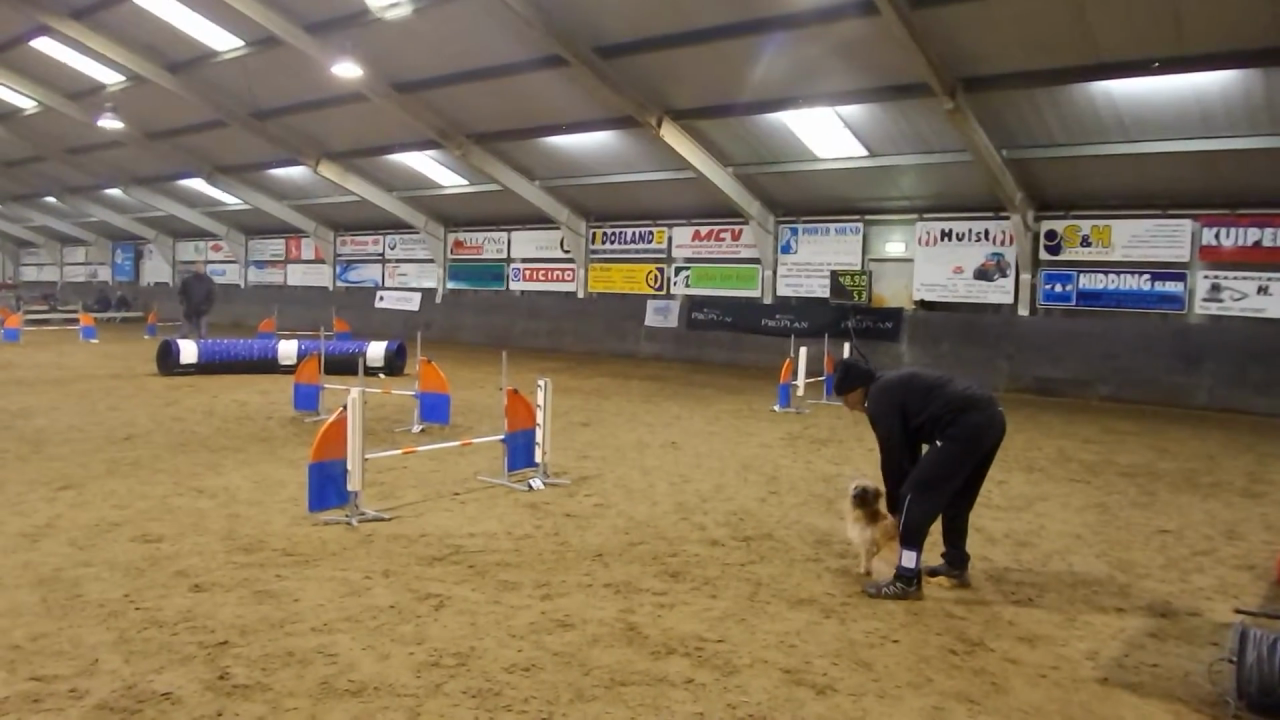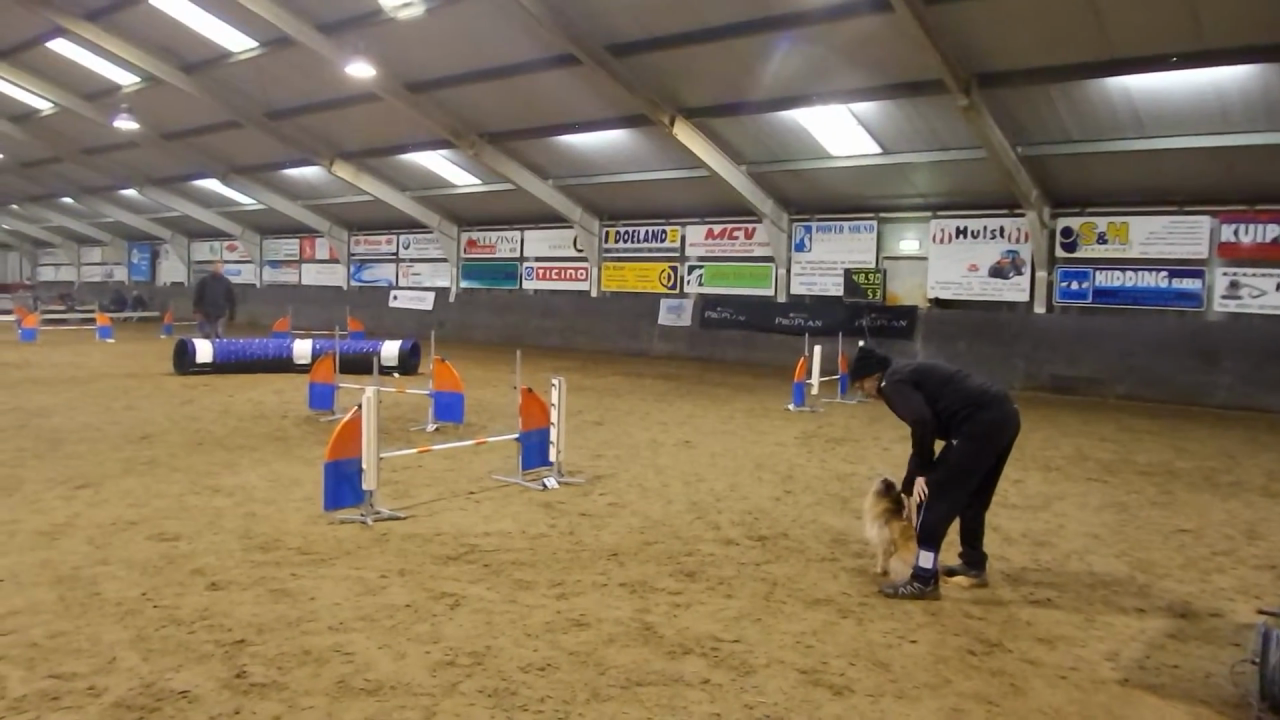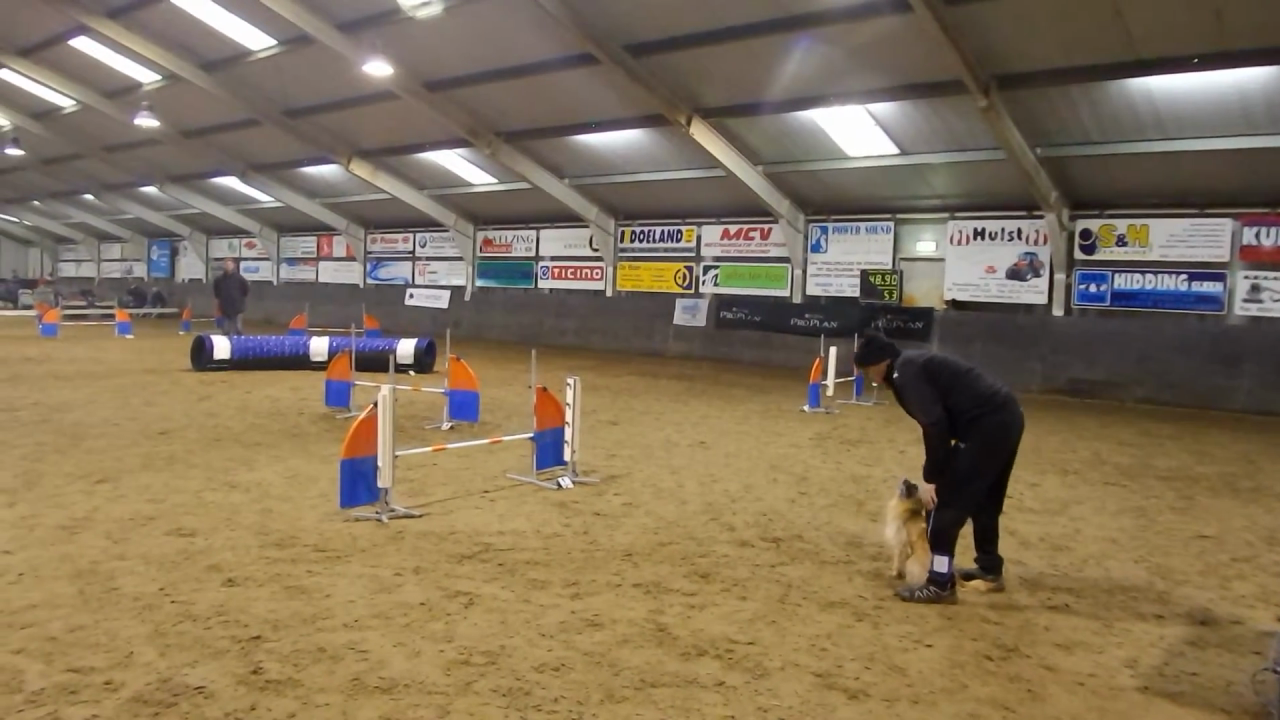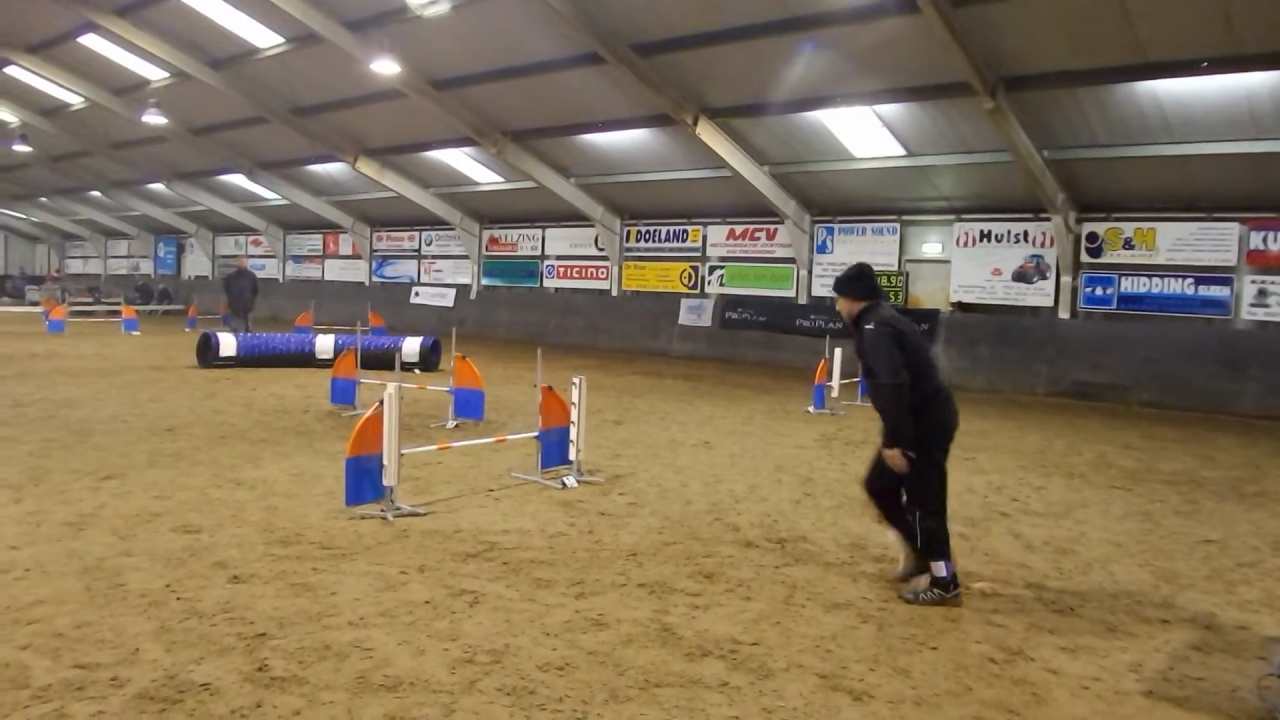
dt=0.5s
person 1, frame 1
left shoulder: (879, 398)
right shoulder: (894, 386)
left elbow: (892, 455)
right elbow: (909, 448)
left wrist: (894, 506)
right wrist: (899, 501)
left hip: (966, 426)
right hip: (991, 418)
left knee: (916, 497)
right knee: (956, 498)
left ankle: (906, 581)
right ankle: (956, 566)
person 1, frame 2
left shoulder: (893, 382)
right shoulder: (908, 375)
left elbow: (922, 422)
right elbow: (925, 426)
left wrist: (921, 471)
right wrist: (907, 487)
left hip: (981, 423)
right hip: (1005, 415)
left knee: (934, 495)
right knee: (972, 496)
left ankle: (924, 580)
right ankle: (974, 565)
person 1, frame 3
left shoulder: (905, 372)
right shoulder: (914, 365)
left elbow: (934, 424)
right elbow: (941, 418)
left wrist: (931, 477)
right wrist: (937, 473)
left hip: (987, 424)
right hip: (1006, 416)
left knee: (945, 500)
right knee: (985, 499)
left ankle: (941, 584)
right ankle: (990, 569)
person 1, frame 4
left shoulder: (875, 328)
right shoulder: (882, 321)
left elbow: (894, 386)
left wrist: (891, 441)
right wrist: (894, 437)
left hip: (924, 421)
right hip: (926, 416)
left knee: (924, 502)
right knee: (879, 485)
left ankle: (944, 585)
right ankle: (919, 552)
